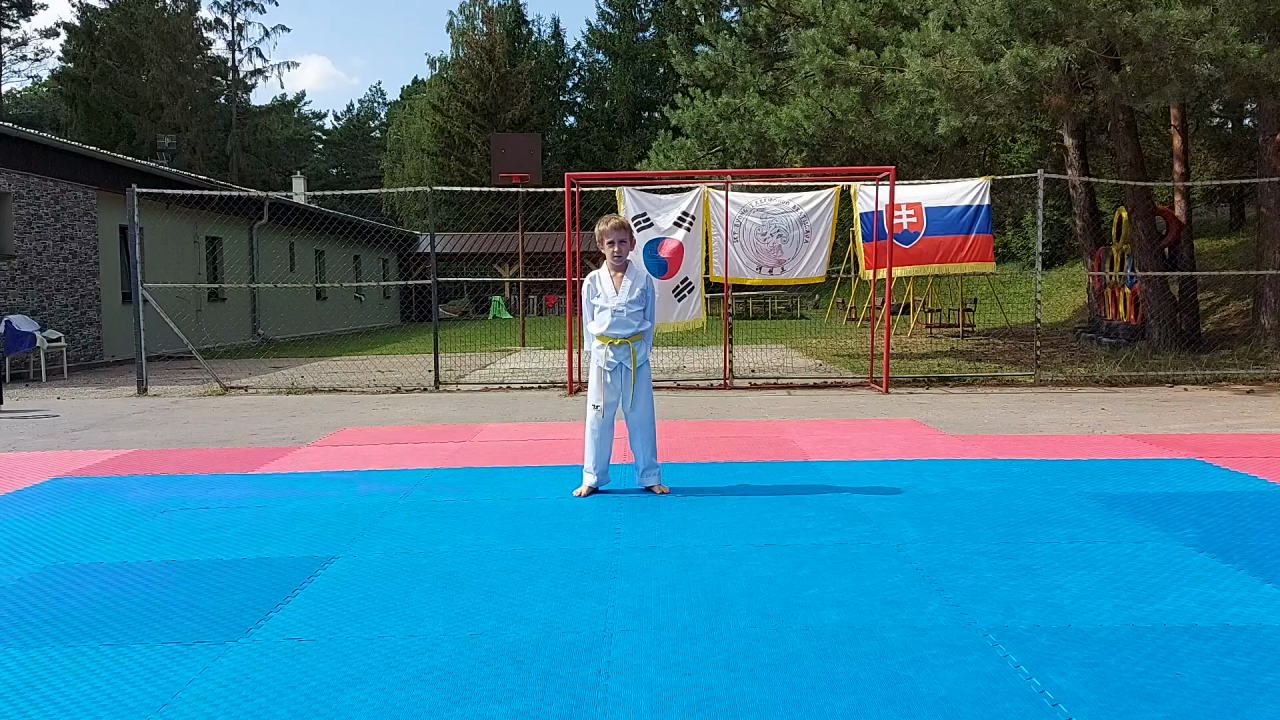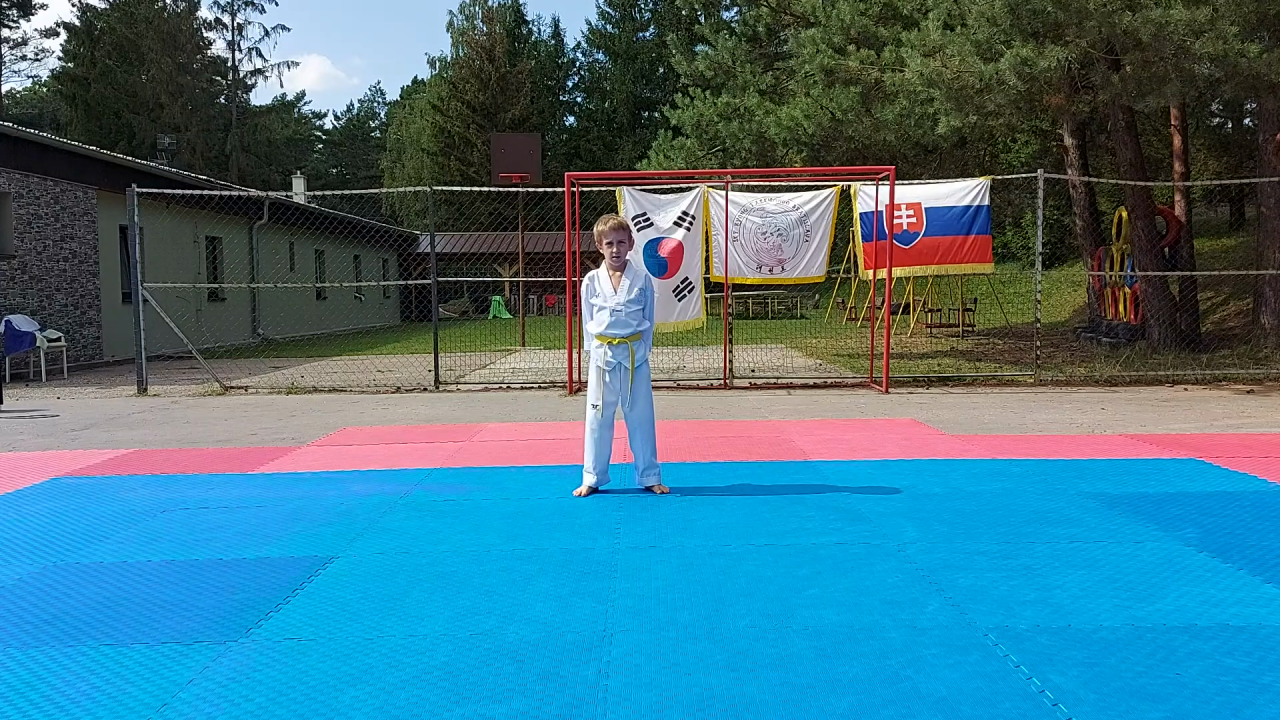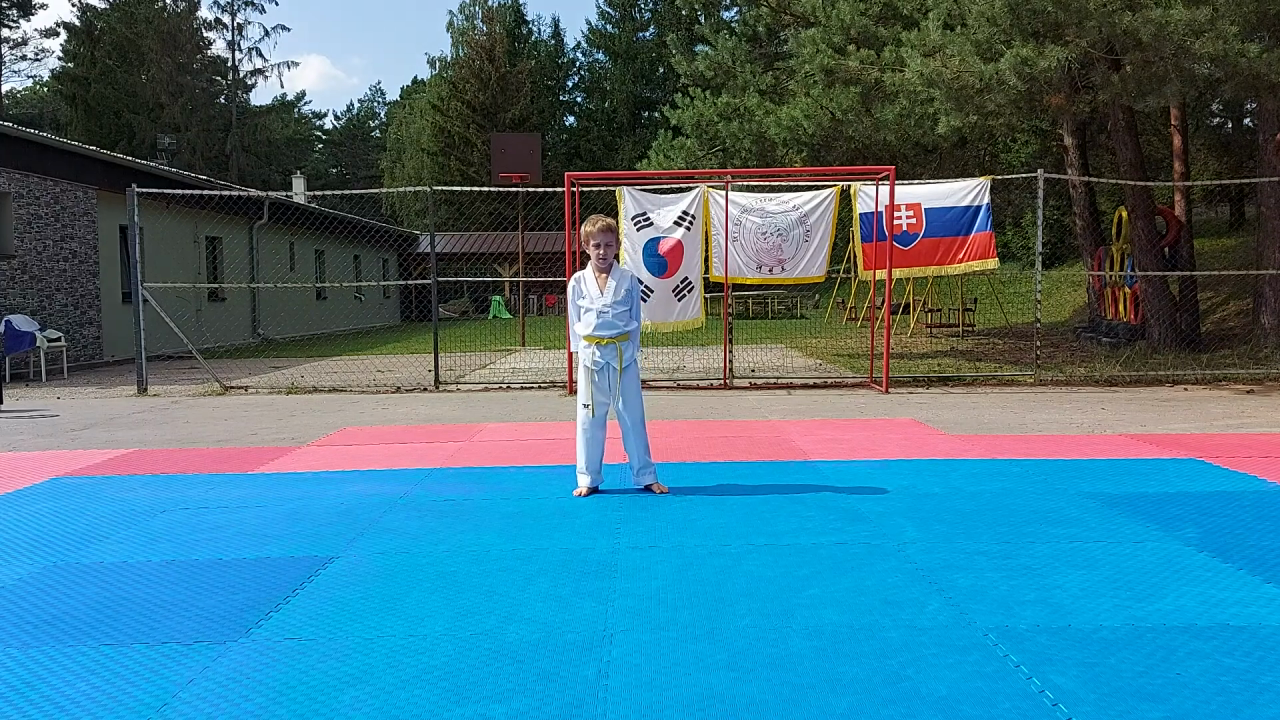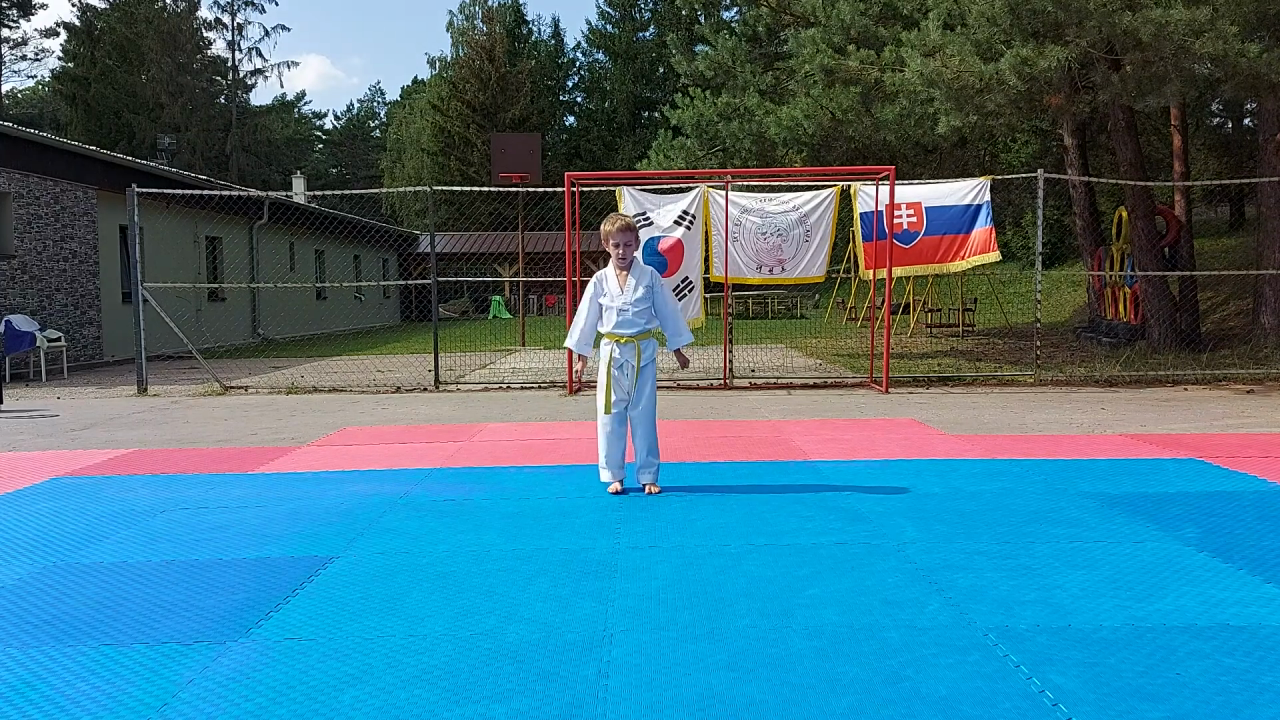
dt=0.7s
person 1, frame 1
left shoulder: (643, 280)
right shoulder: (592, 282)
left elbow: (649, 320)
right elbow: (588, 322)
left wrist: (640, 349)
right wrist: (600, 349)
left hip: (635, 356)
right hip: (603, 356)
left knee: (641, 417)
right knee: (598, 418)
left ankle: (650, 477)
right ankle: (593, 478)
person 1, frame 2
left shoulder: (642, 279)
right shoulder: (591, 281)
left elbow: (648, 320)
right elbow: (588, 322)
left wrist: (639, 349)
right wrist: (600, 348)
left hip: (634, 356)
right hip: (603, 356)
left knee: (641, 417)
right knee: (598, 417)
left ankle: (650, 476)
right ankle: (593, 478)
person 1, frame 3
left shoulder: (628, 280)
right shoulder: (578, 282)
left elbow: (635, 321)
right elbow: (575, 323)
left wrist: (628, 350)
right wrist: (586, 351)
left hip: (623, 355)
right hip: (591, 357)
left knee: (632, 416)
right knee: (590, 418)
left ankle: (647, 476)
right ankle: (589, 479)
person 1, frame 4
left shoulder: (650, 277)
right shoulder: (599, 281)
left elbow: (669, 312)
right elbow: (586, 317)
left wrist: (678, 351)
right wrist: (581, 356)
left hip: (643, 352)
right hip: (613, 352)
left knee: (643, 415)
right knee: (610, 413)
left ankle: (648, 475)
right ankle: (613, 475)
